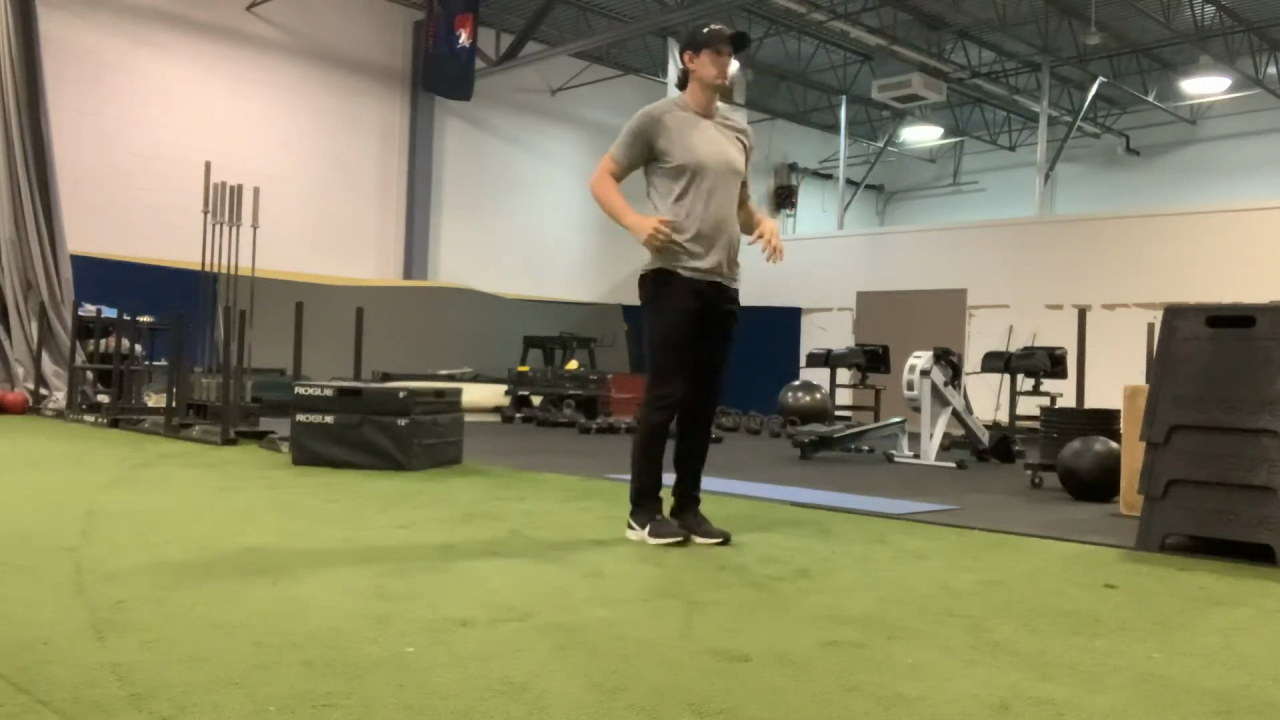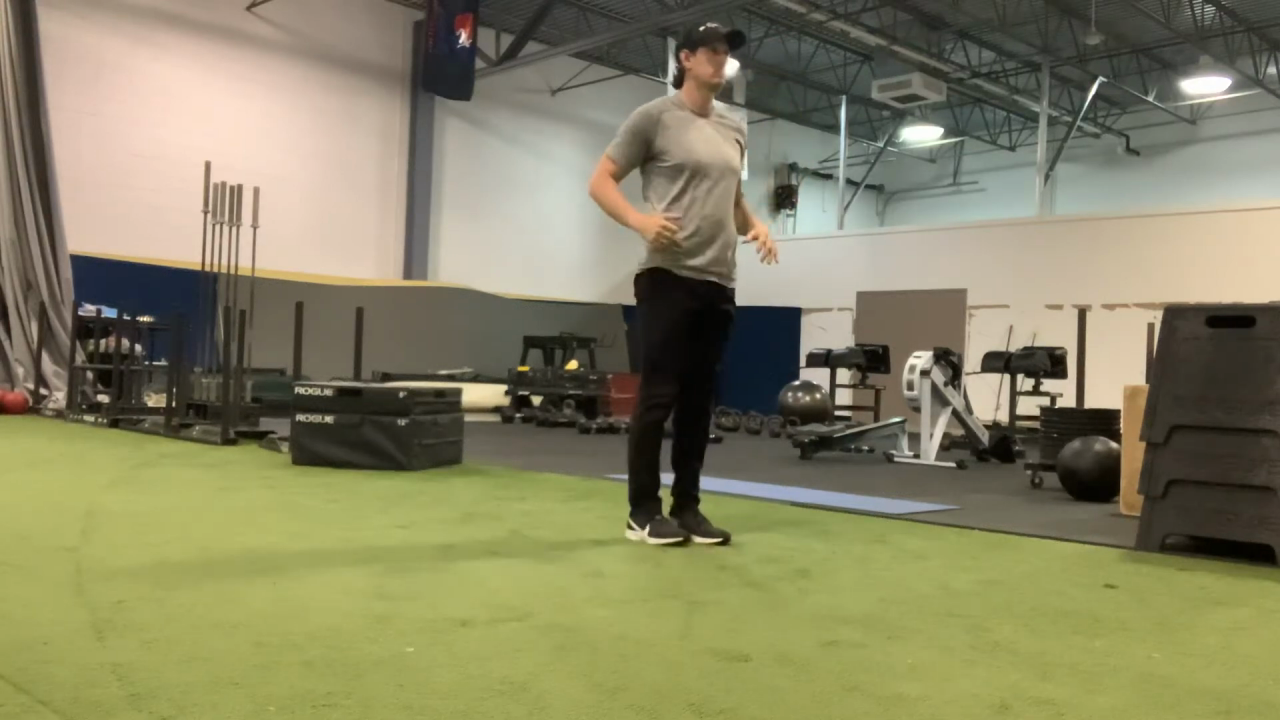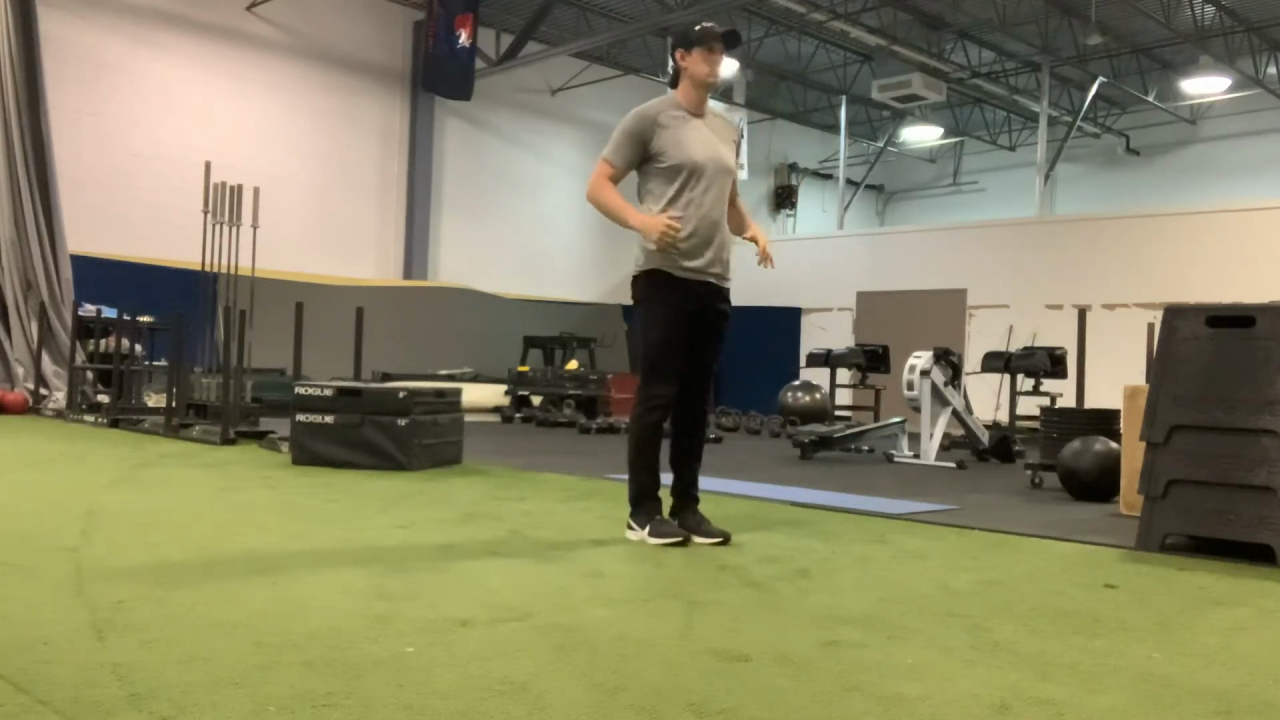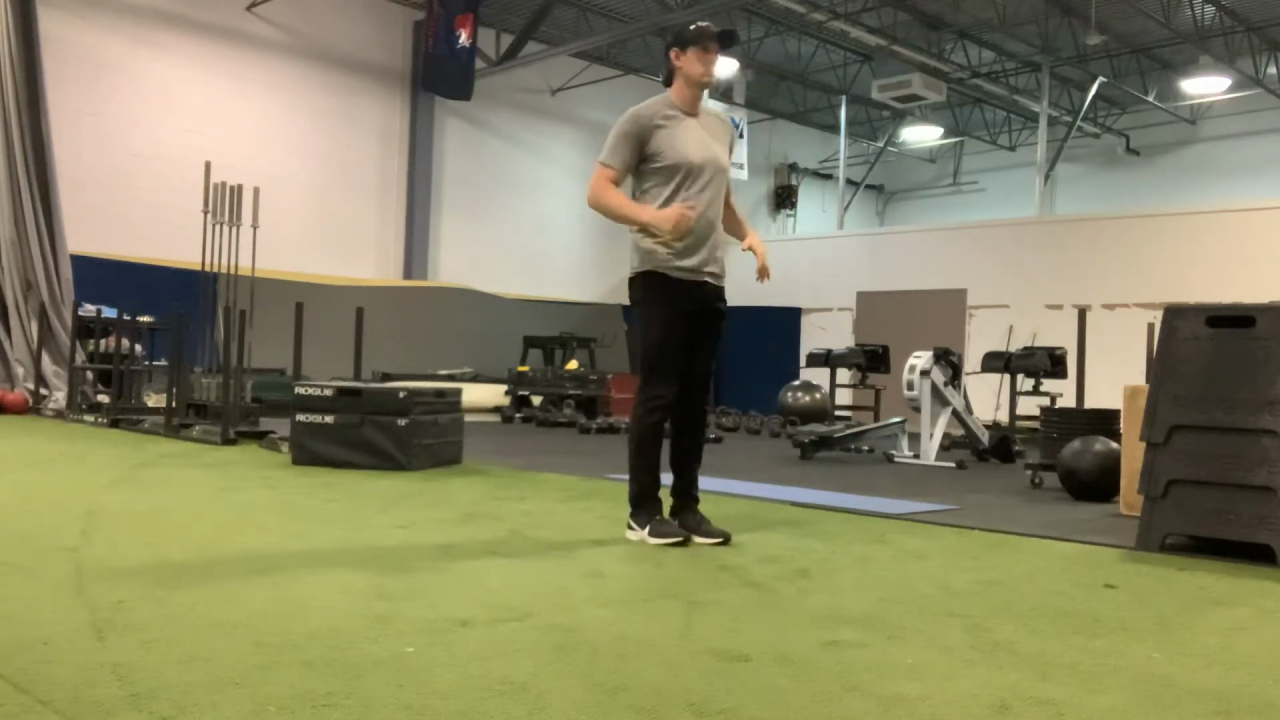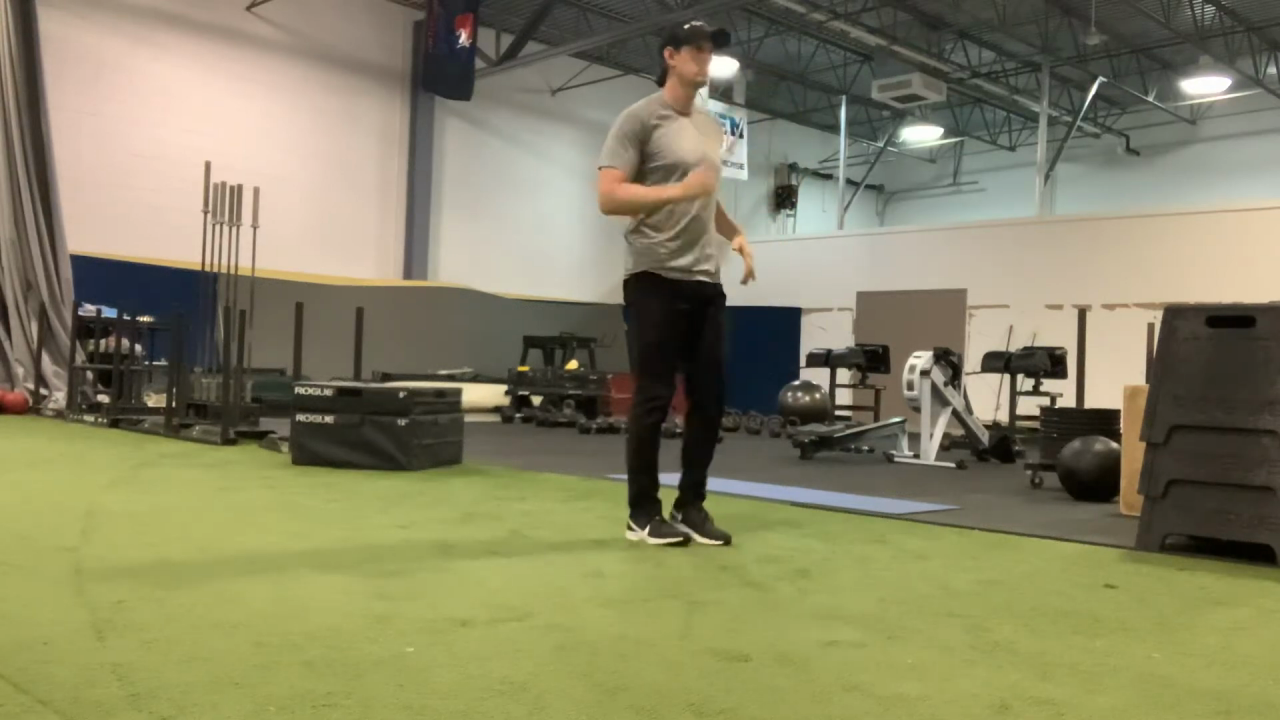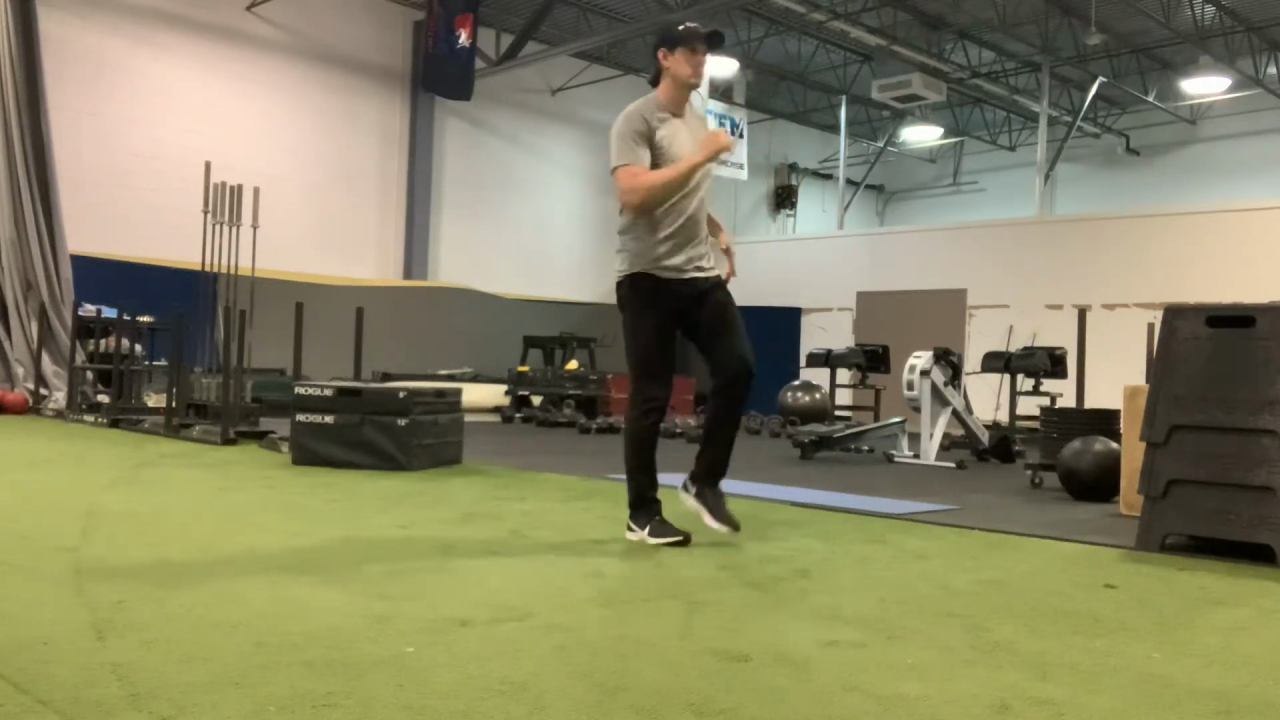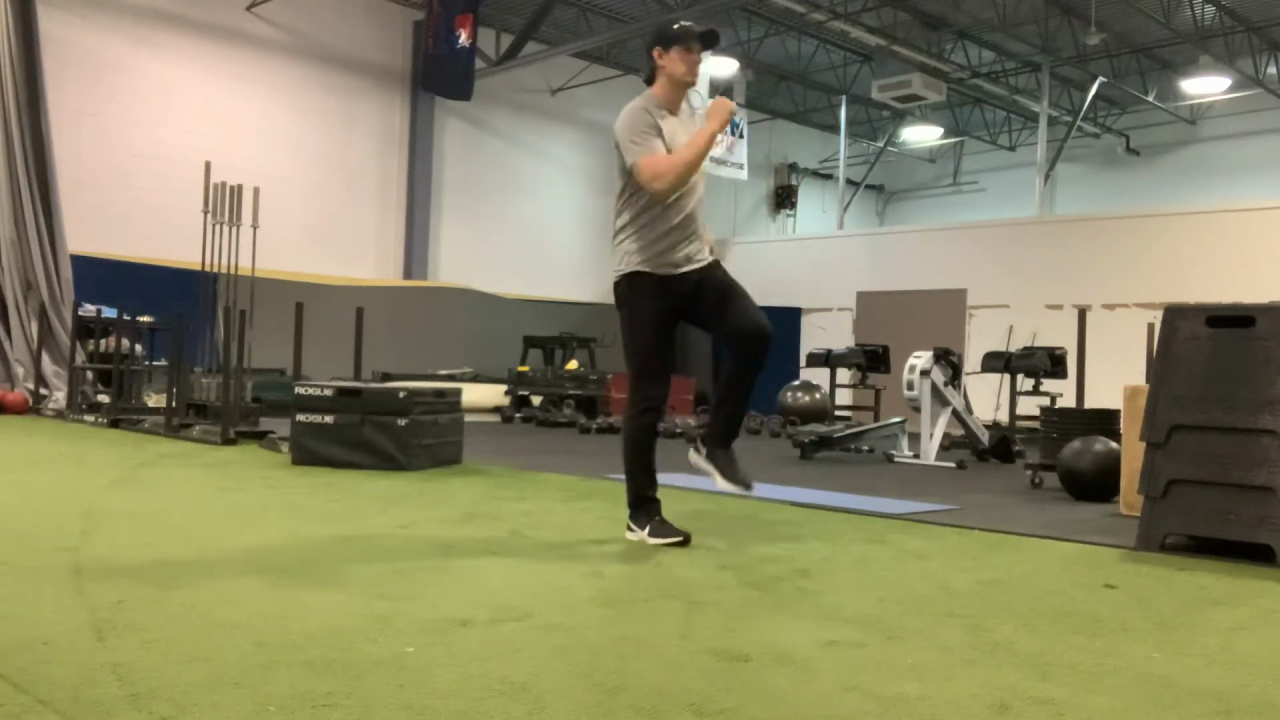
dt=0.1s
person 1, frame 1
left shoulder: (738, 132)
right shoulder: (657, 119)
right elbow: (601, 180)
left wrist: (763, 223)
right wrist: (635, 221)
left hip: (722, 283)
right hip: (672, 278)
left knee: (703, 399)
right knee: (667, 394)
left ankle: (687, 507)
right ankle: (643, 512)
person 1, frame 2
left shoulder: (733, 130)
right shoulder: (654, 118)
right elbow: (600, 180)
left wrist: (756, 225)
right wrist: (639, 219)
left hip: (718, 283)
right hip: (668, 277)
left knee: (699, 399)
right knee: (660, 394)
left ankle: (686, 507)
right ankle: (642, 511)
person 1, frame 3
left shoulder: (727, 130)
right shoulder: (649, 119)
right elbow: (598, 187)
left wrist: (751, 227)
right wrist: (643, 221)
left hip: (713, 282)
right hip: (664, 278)
left knee: (696, 399)
right knee: (658, 395)
left ankle: (685, 506)
right ankle: (643, 512)
person 1, frame 4
left shoulder: (721, 128)
right shoulder: (644, 119)
right elbow: (598, 192)
left wrist: (747, 233)
right wrist: (650, 217)
left hip: (708, 282)
right hip: (660, 278)
left knee: (695, 399)
right knee: (658, 396)
left ankle: (685, 506)
right ankle: (643, 512)
person 1, frame 5
left shoulder: (711, 126)
right shoulder: (639, 120)
right elbow: (608, 196)
left wrist: (735, 233)
right wrist: (678, 191)
left hip: (707, 278)
right hip: (656, 278)
left knee: (709, 395)
right knee: (654, 396)
left ankle: (691, 508)
right ankle: (643, 513)
person 1, frame 6
left shoulder: (699, 123)
right shoulder: (638, 119)
right elbow: (633, 192)
left wrist: (717, 232)
right wrist: (699, 156)
left hip: (701, 276)
right hip: (649, 278)
left knee: (738, 371)
right knee: (651, 397)
left ankle: (705, 484)
right ankle: (642, 514)
person 1, frame 7
left shoulder: (686, 121)
right shoulder: (638, 117)
right elbow: (660, 182)
left wrist: (701, 233)
right wrist: (710, 126)
left hip: (695, 266)
right hip: (646, 274)
left knee: (755, 333)
right knee: (649, 395)
left ankle: (715, 444)
right ankle: (642, 514)
